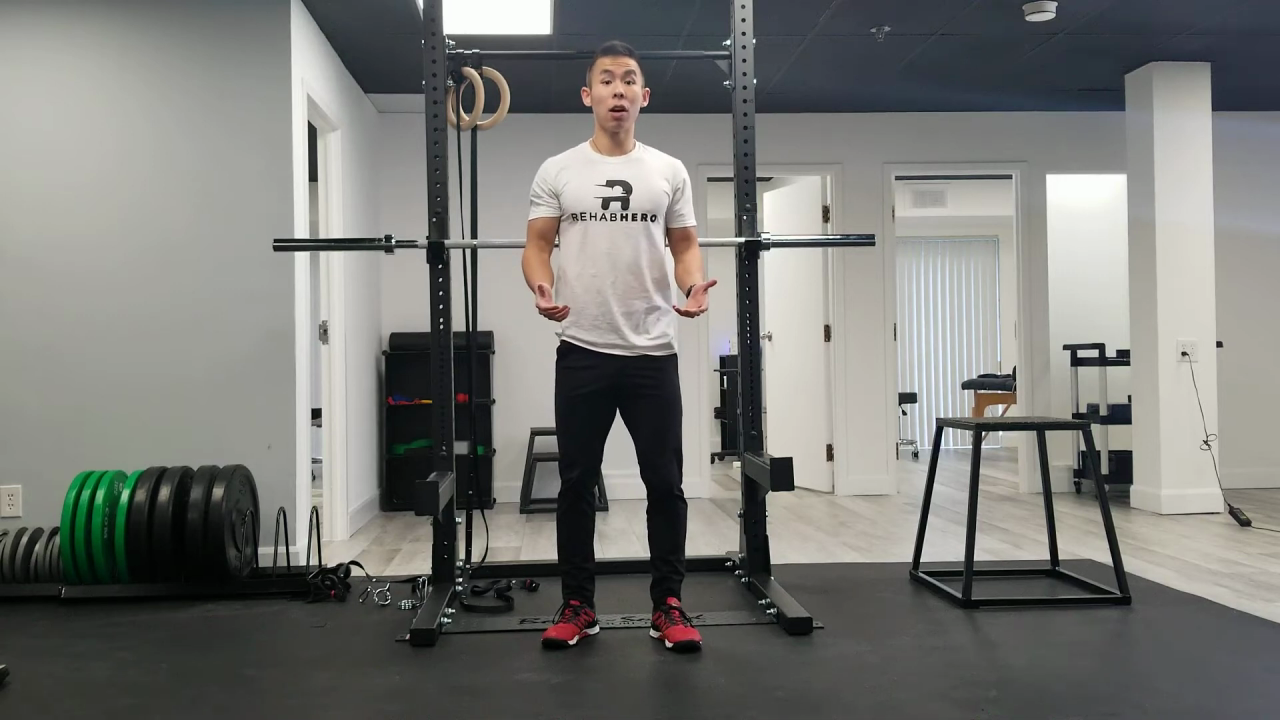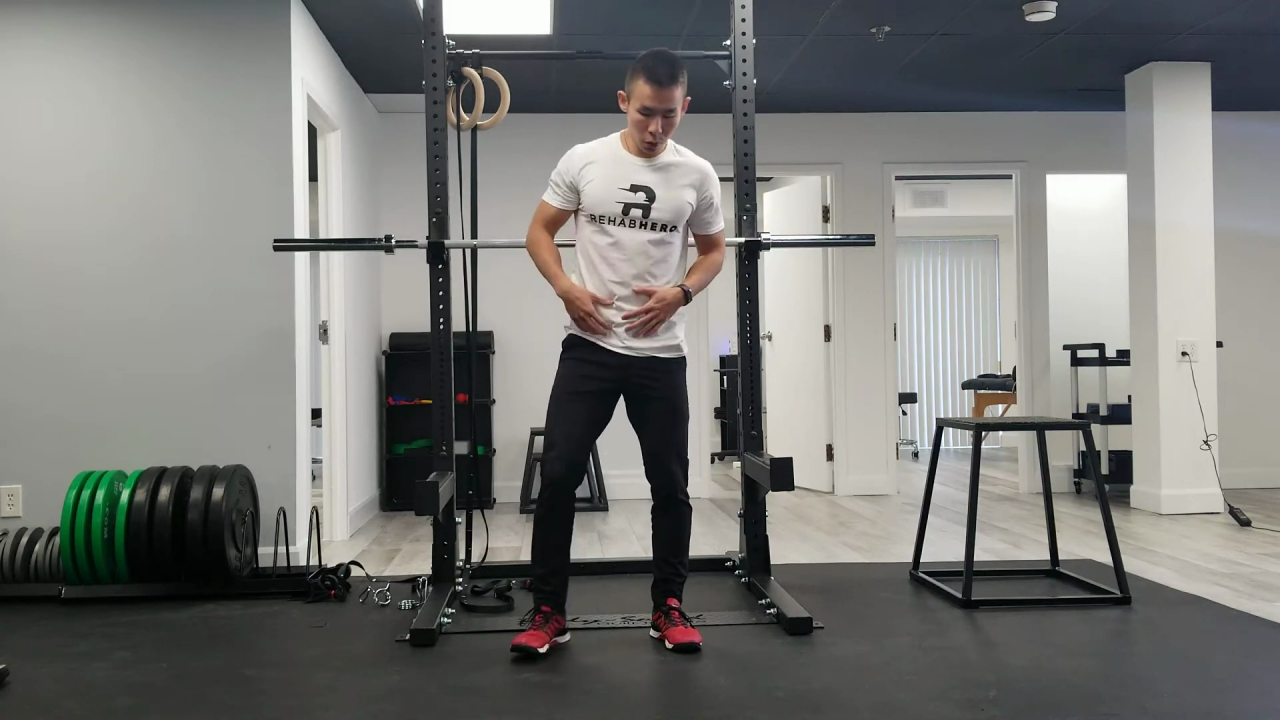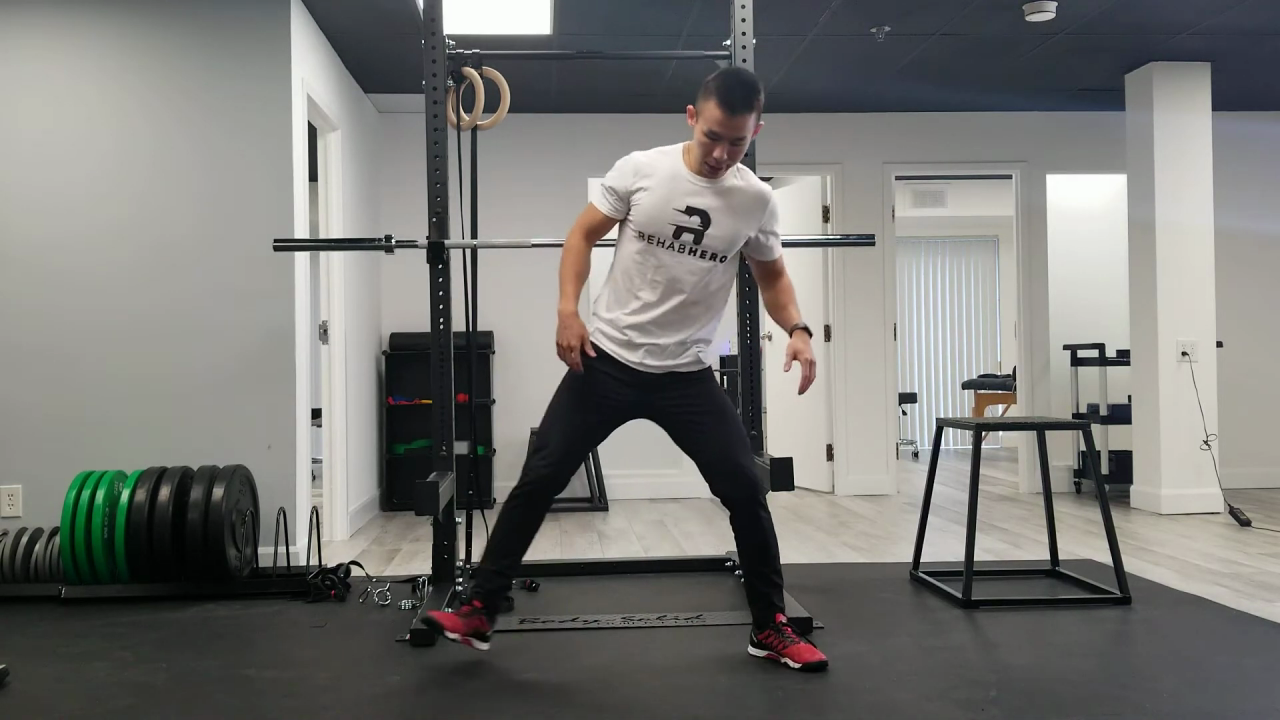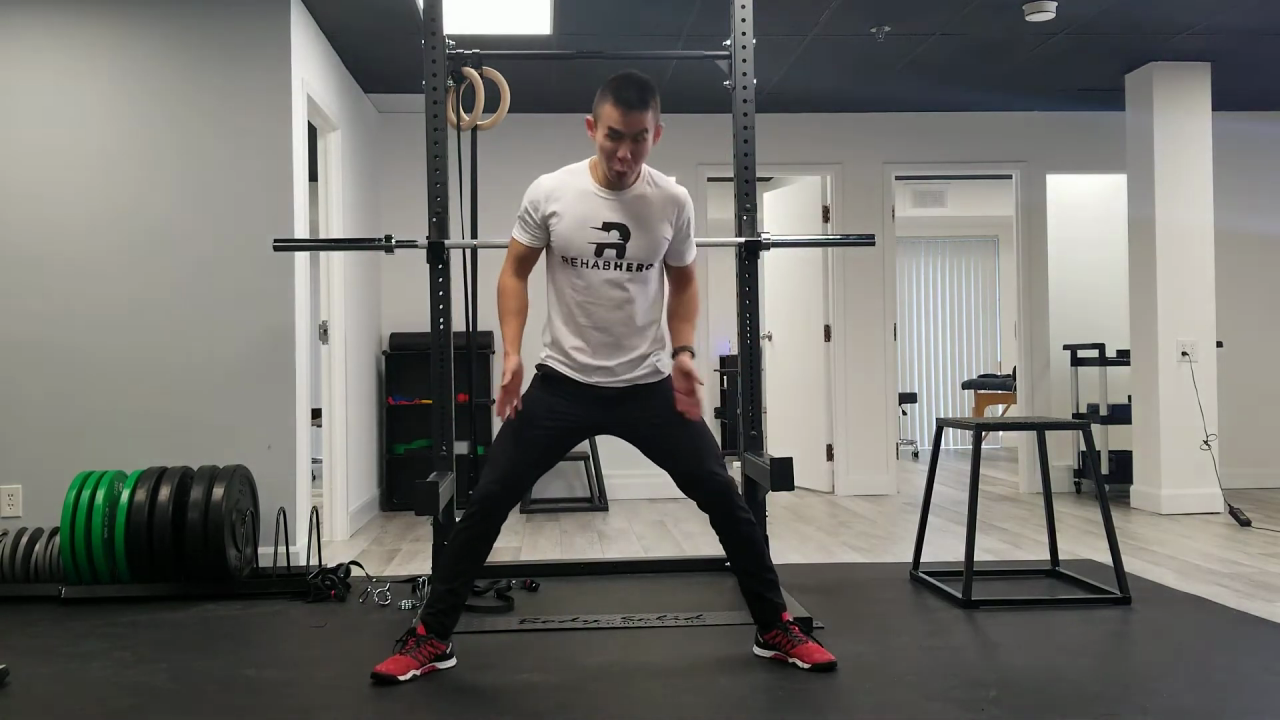
dt=1s
person 1, frame 1
left shoulder: (669, 171)
right shoulder: (557, 170)
left elbow: (685, 245)
right elbow: (537, 244)
left wrist: (693, 285)
right wrist: (541, 286)
left hip: (653, 352)
right hip: (581, 351)
left knee: (665, 482)
right knee: (577, 484)
left ankle: (668, 606)
right ankle: (577, 606)
person 1, frame 2
left shoulder: (697, 174)
right shoulder: (582, 161)
left elbow: (713, 250)
right elbow: (538, 230)
left wrist: (679, 293)
right wrist: (566, 288)
left hip: (660, 353)
right hip: (589, 346)
left knee: (670, 484)
right knee: (559, 474)
left ankle: (668, 607)
right ankle: (549, 612)
person 1, frame 3
left shoulder: (757, 199)
right shoulder: (638, 169)
left elbow: (772, 275)
right elbow: (582, 236)
left wrist: (798, 329)
right wrist: (567, 308)
left hip: (687, 373)
right hip: (609, 360)
left knee: (745, 489)
right knee: (540, 478)
left ankle: (770, 627)
right ankle: (480, 610)
person 1, frame 4
left shoulder: (674, 201)
right shoulder: (549, 192)
right elbow: (514, 272)
left wrist: (684, 352)
right wrist: (511, 352)
left hip: (647, 385)
right hip: (562, 383)
left knee: (722, 497)
right knee: (489, 499)
left ankle: (775, 630)
right ankle: (430, 638)
